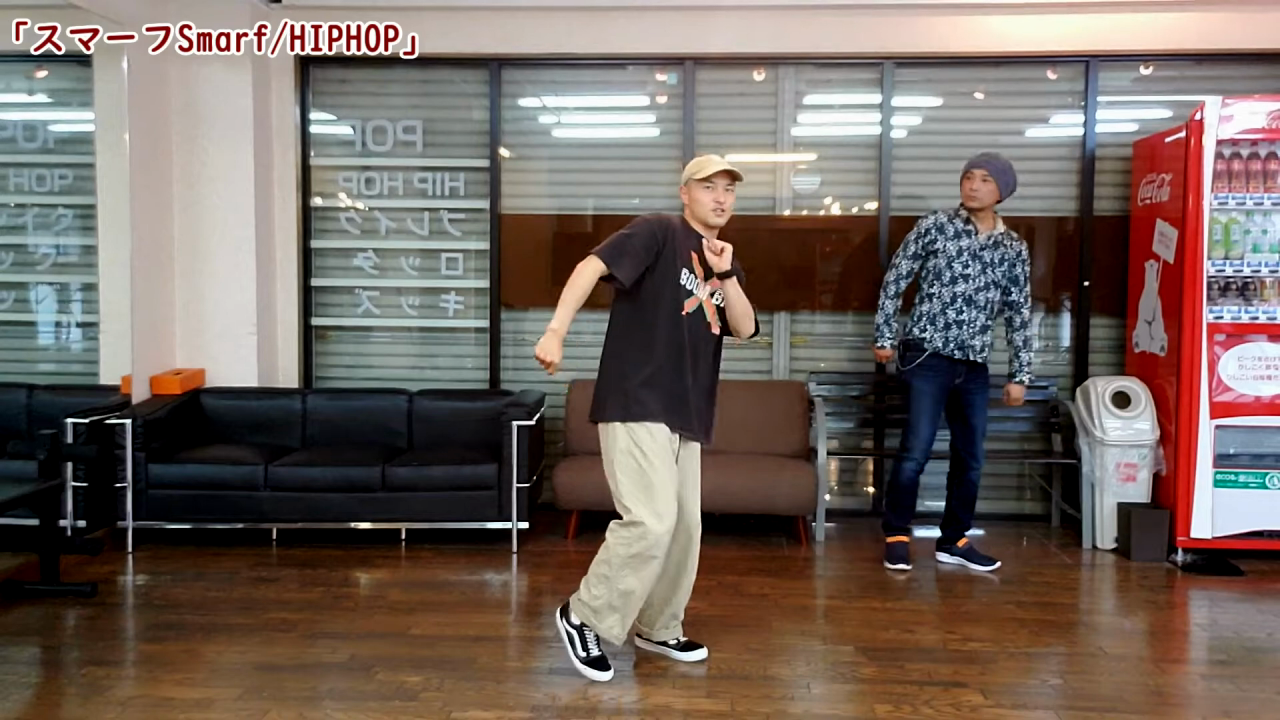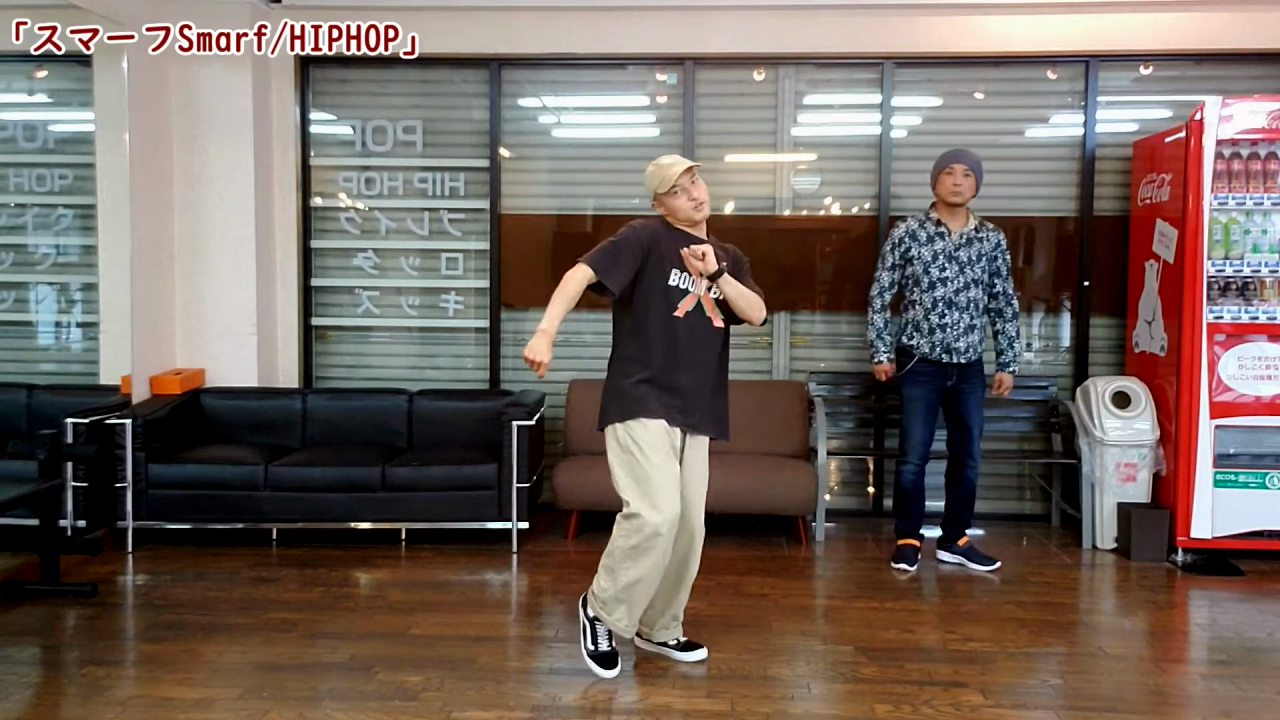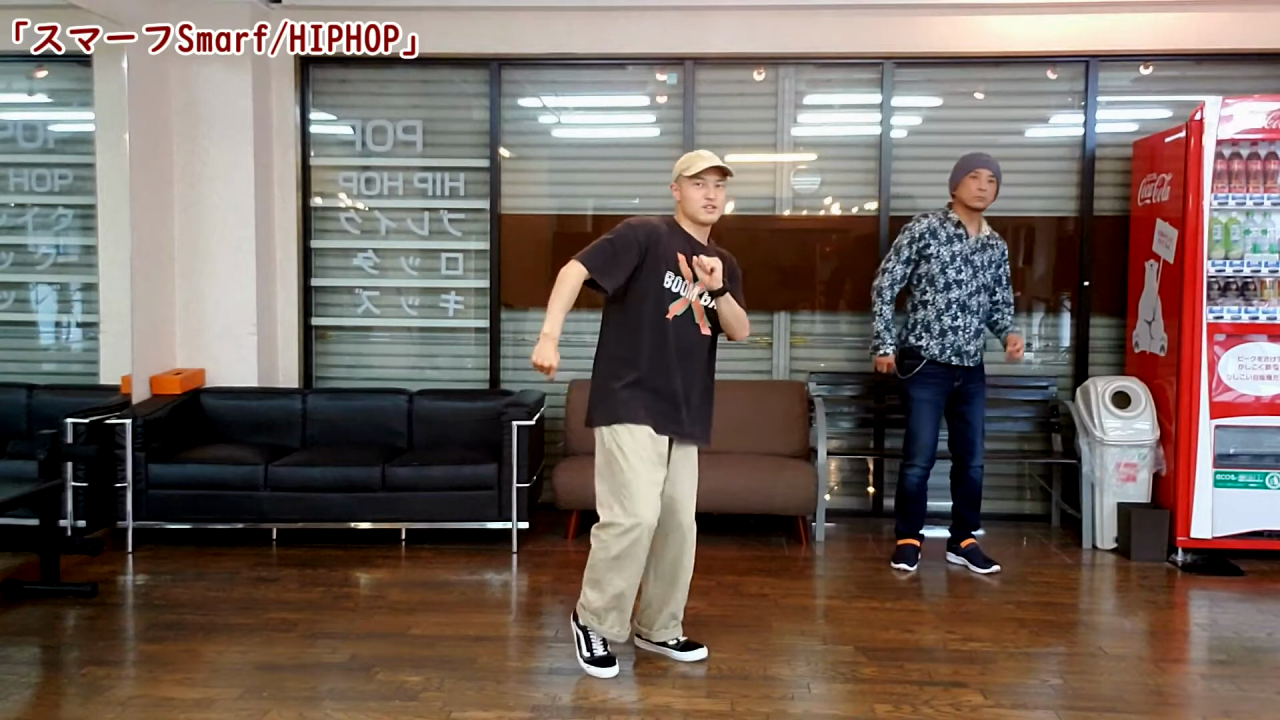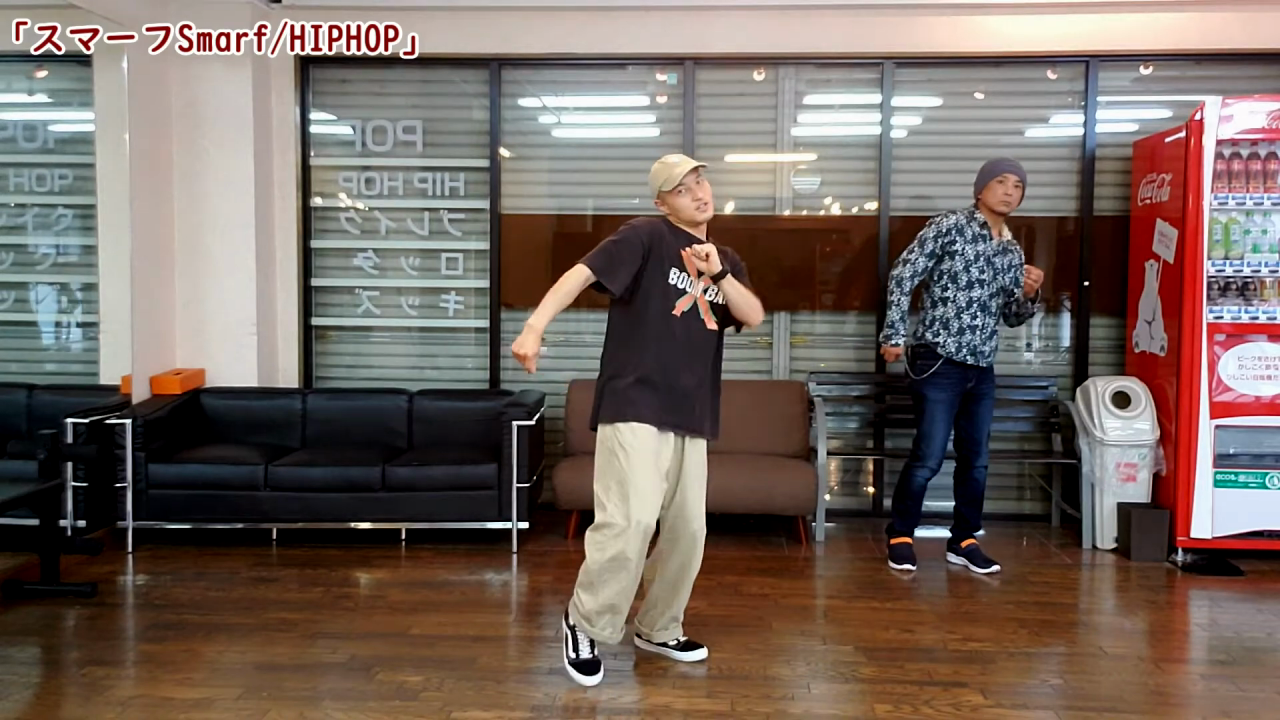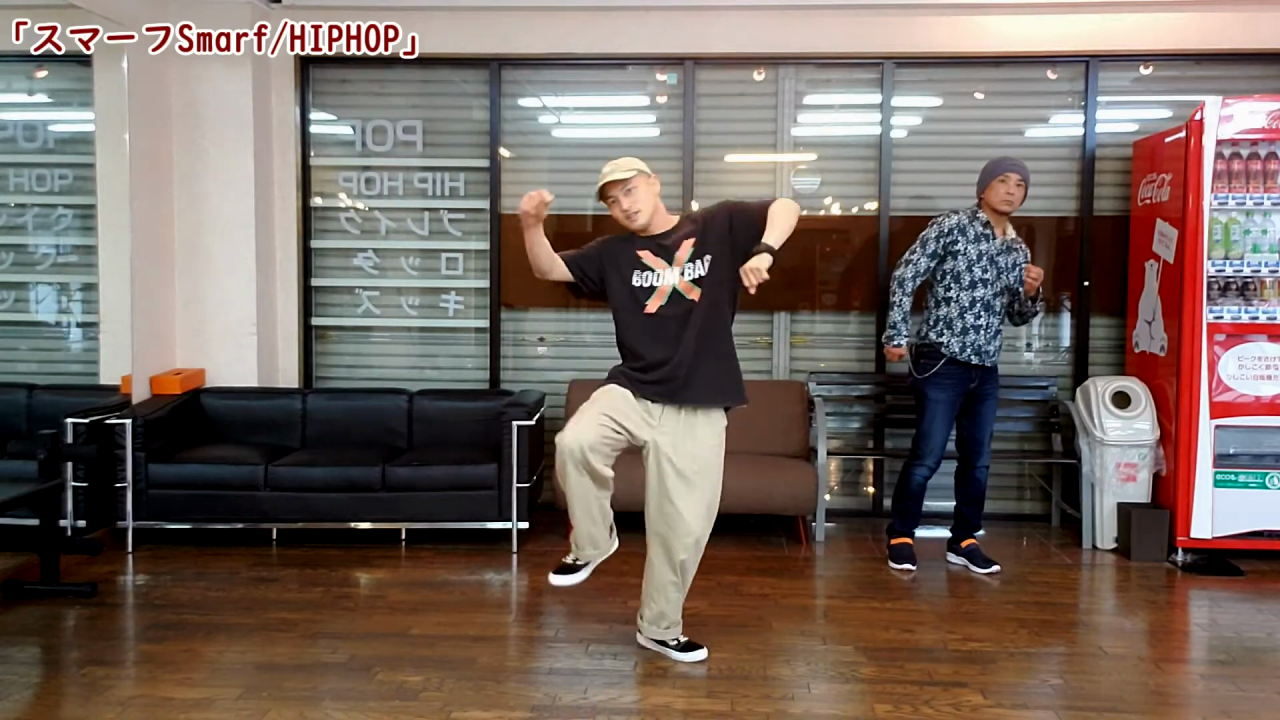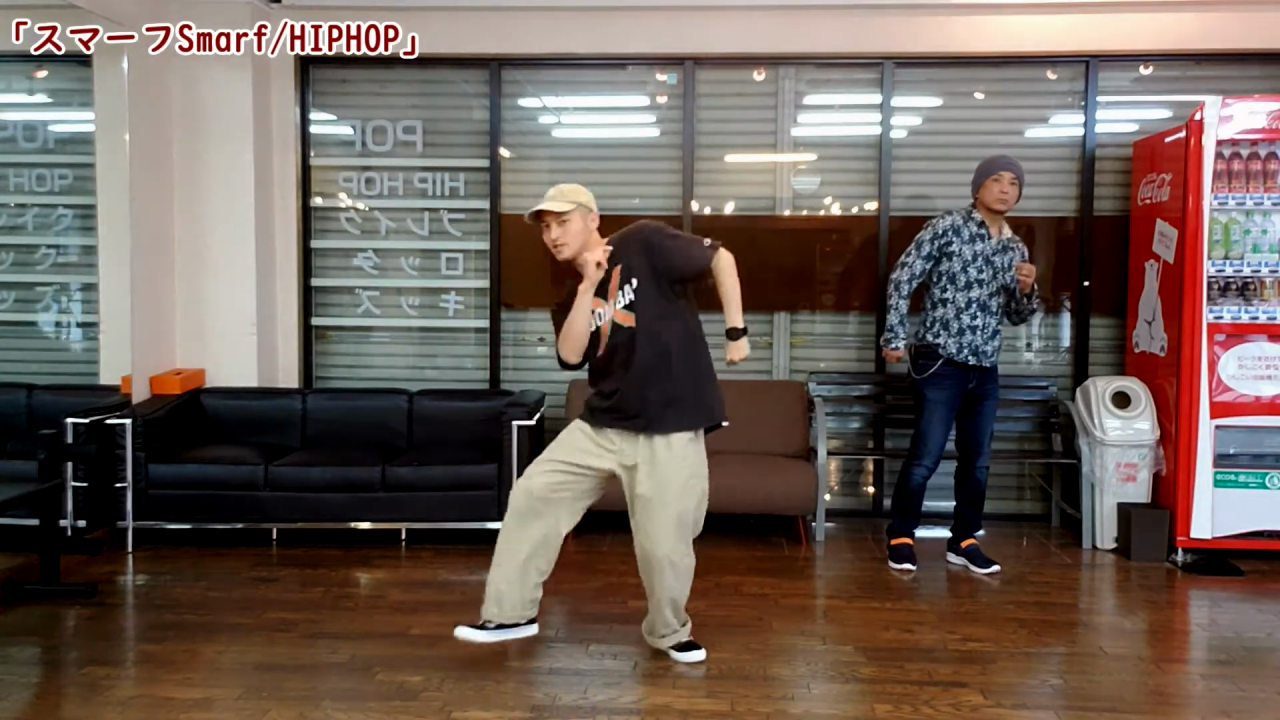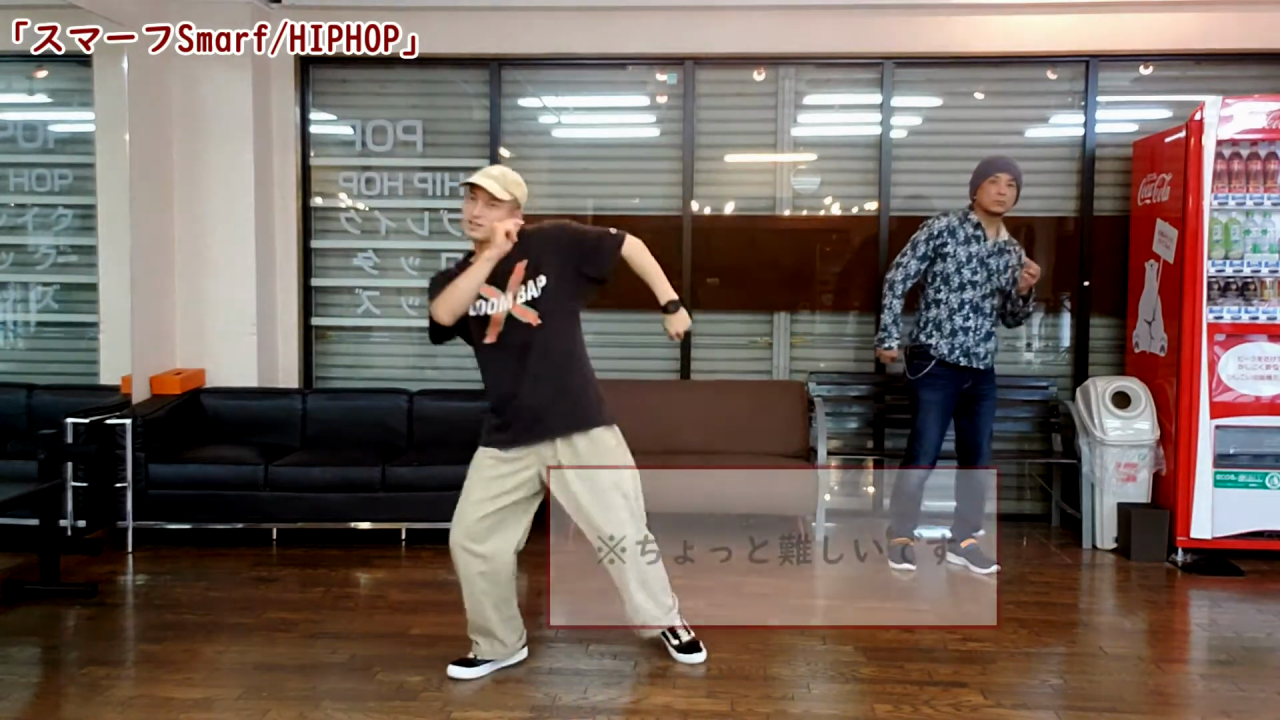
dt=0.4s
person 1, frame 1
left shoulder: (729, 267)
right shoulder: (658, 231)
left elbow: (746, 329)
right elbow: (591, 266)
left wrist: (724, 275)
right wrist: (556, 330)
left hip: (685, 412)
right hip: (635, 403)
left knee: (685, 526)
right knee: (650, 521)
left ankle: (658, 628)
right ankle: (583, 616)
person 1, frame 2
left shoulder: (730, 258)
right shoulder: (644, 238)
left elbow: (757, 314)
right elbow: (581, 274)
left wrist: (714, 274)
right wrist: (545, 333)
left hip: (695, 413)
right hip: (640, 404)
left knee: (688, 526)
right knee: (654, 515)
left ankle: (659, 628)
right ankle: (602, 611)
person 1, frame 3
left shoulder: (724, 266)
right shoulder: (643, 236)
left elbow: (741, 332)
right elbow: (576, 269)
left wrist: (718, 288)
right wrist: (549, 335)
left hip: (683, 415)
right hip: (626, 405)
left knee: (678, 526)
right knee: (634, 516)
left ankle: (658, 628)
right ankle: (594, 620)
person 1, frame 4
left shoulder: (723, 259)
right shoulder: (645, 237)
left elbow: (752, 316)
right elbow: (581, 273)
left wrist: (717, 271)
right wrist: (535, 326)
left hip: (690, 415)
right hip: (634, 406)
left knee: (687, 529)
right knee: (630, 519)
left ankle: (659, 630)
right ankle: (585, 629)
person 1, frame 5
left shoulder: (718, 225)
right shoulder: (613, 252)
left elbow: (785, 208)
right elbow: (548, 269)
left wrist: (763, 254)
right wrist: (532, 225)
left hip: (698, 403)
right hip: (632, 389)
left knee: (685, 523)
right knee: (575, 442)
left ankle: (660, 628)
right ankle: (592, 541)
person 1, frame 6
left shoulder: (643, 243)
right shoulder: (569, 303)
left elbow: (719, 258)
right elbow: (570, 354)
left wrist: (735, 330)
right wrist: (590, 287)
left hip: (671, 426)
right hip: (603, 424)
left knee: (664, 540)
right knee: (531, 498)
left ankle: (668, 631)
right ankle: (510, 614)
person 1, frame 7
left shoulder: (553, 244)
right shoulder: (457, 274)
left elbow: (627, 244)
right elbow: (442, 315)
left wrist: (670, 303)
right wrist: (489, 256)
left hip: (579, 425)
right hip: (507, 436)
left knee: (619, 532)
right knee: (472, 539)
left ankle: (663, 622)
right ankle: (497, 645)
person 2, frame 1
left shoulder: (1014, 248)
right shoulder: (934, 226)
left elbow: (1019, 313)
right elbow: (895, 281)
left wrist: (1019, 373)
right wrist: (884, 336)
left hip: (974, 367)
right hip: (927, 358)
left knee: (971, 458)
right knee: (916, 451)
left ankle: (953, 540)
right ankle: (897, 534)
person 2, frame 2
left shoulder: (992, 240)
right shoulder: (907, 232)
left elbow: (1004, 305)
right elbow: (880, 294)
left wrist: (1007, 362)
right wrist: (881, 352)
left hip: (969, 366)
right hip: (919, 363)
left knee: (967, 456)
right knee: (913, 456)
left ankle: (954, 538)
right ankle: (907, 538)
person 2, frame 3
left shoulder: (996, 247)
right shoulder: (925, 229)
left elbow: (999, 306)
right elbow: (885, 286)
left wrist: (1010, 333)
right wrist: (884, 344)
left hip: (970, 368)
right hip: (925, 363)
left knee: (971, 459)
right knee: (919, 457)
left ankle: (963, 540)
right ankle: (908, 538)
person 2, frame 4
left shoulder: (1013, 252)
right shoulder: (949, 226)
left elbow: (1012, 316)
right elbow: (903, 276)
left wrist: (1030, 296)
right wrist: (894, 334)
left hip: (981, 369)
right hip: (937, 363)
left knee: (976, 460)
right knee: (928, 456)
left ankle: (963, 540)
right ankle: (900, 535)
person 2, frame 5
left shoulder: (1018, 251)
right shoulder: (952, 226)
left elbow: (1017, 316)
right elbow: (906, 275)
left wrist: (1032, 294)
right wrist: (896, 335)
left hip: (985, 369)
right hip: (941, 362)
left knee: (977, 460)
right knee: (926, 456)
left ankle: (963, 540)
right ankle: (900, 536)
person 2, frame 6
left shoulder: (1016, 249)
right shoulder: (947, 227)
left elbow: (1016, 315)
right elbow: (903, 278)
left wrist: (1027, 290)
right wrist: (895, 338)
left hip: (985, 369)
right hip: (940, 363)
left knee: (977, 460)
right knee: (926, 456)
left ankle: (963, 539)
right ankle: (900, 536)
person 2, frame 7
left shoulder: (1013, 252)
right shoulder: (943, 227)
left elbow: (1010, 318)
right elbow: (897, 279)
left wrist: (1025, 290)
right wrist: (888, 337)
left hip: (980, 369)
right hip: (935, 364)
left knee: (978, 459)
right knee: (922, 456)
left ankle: (963, 538)
right ankle: (900, 536)
